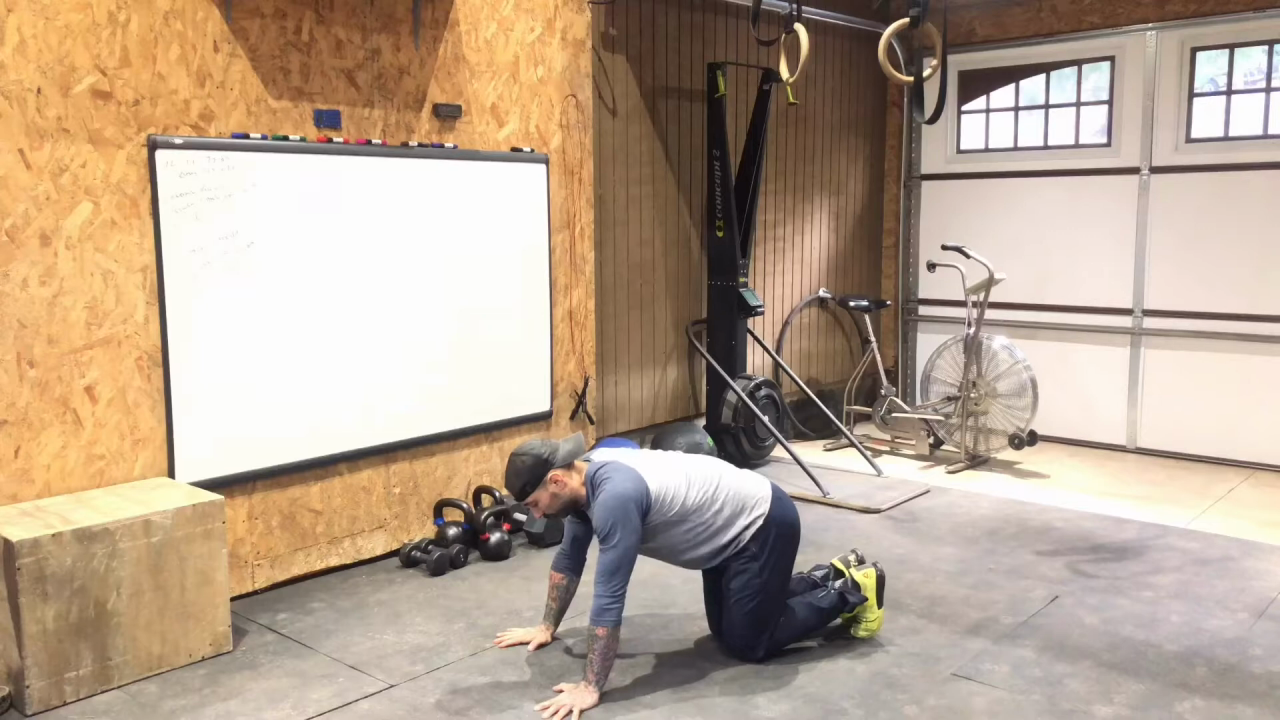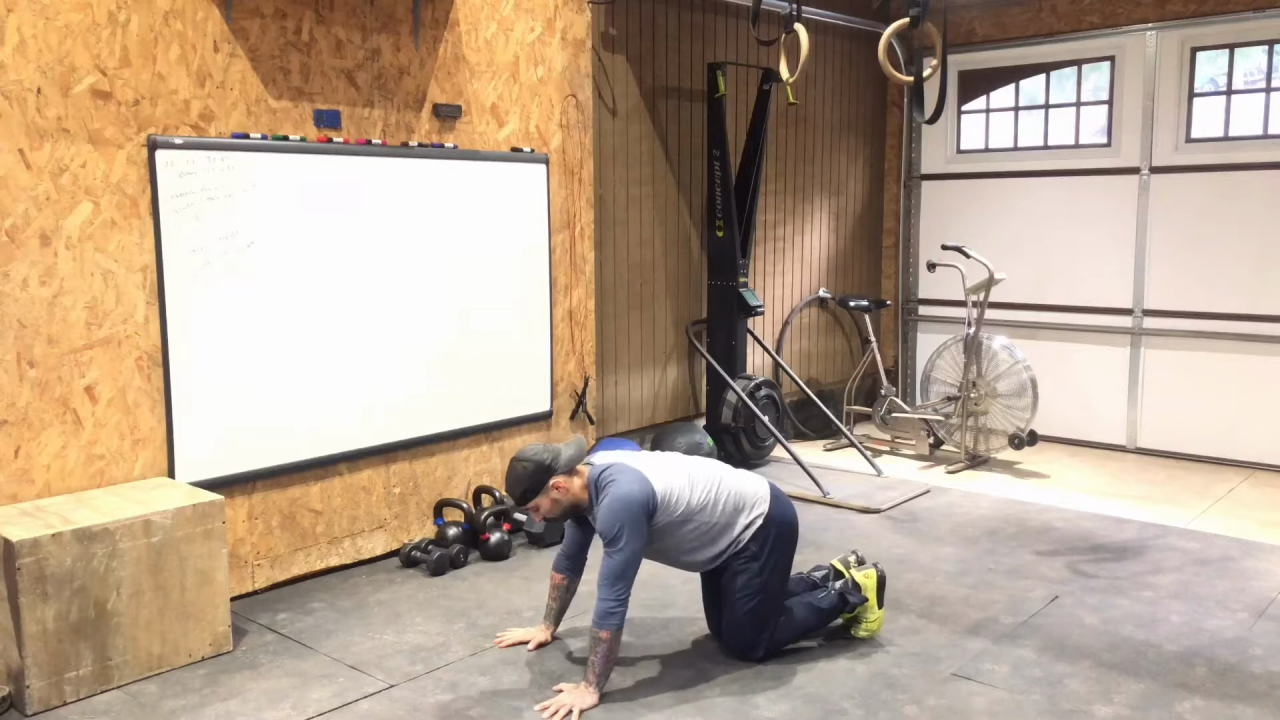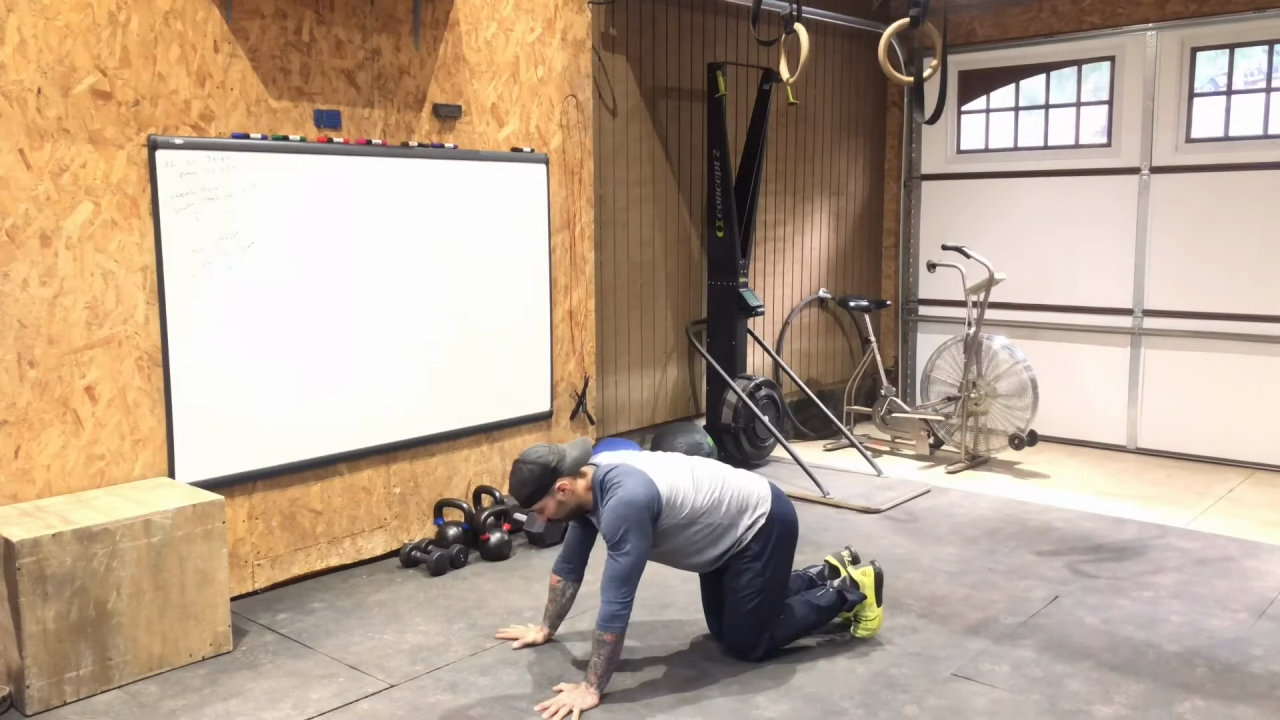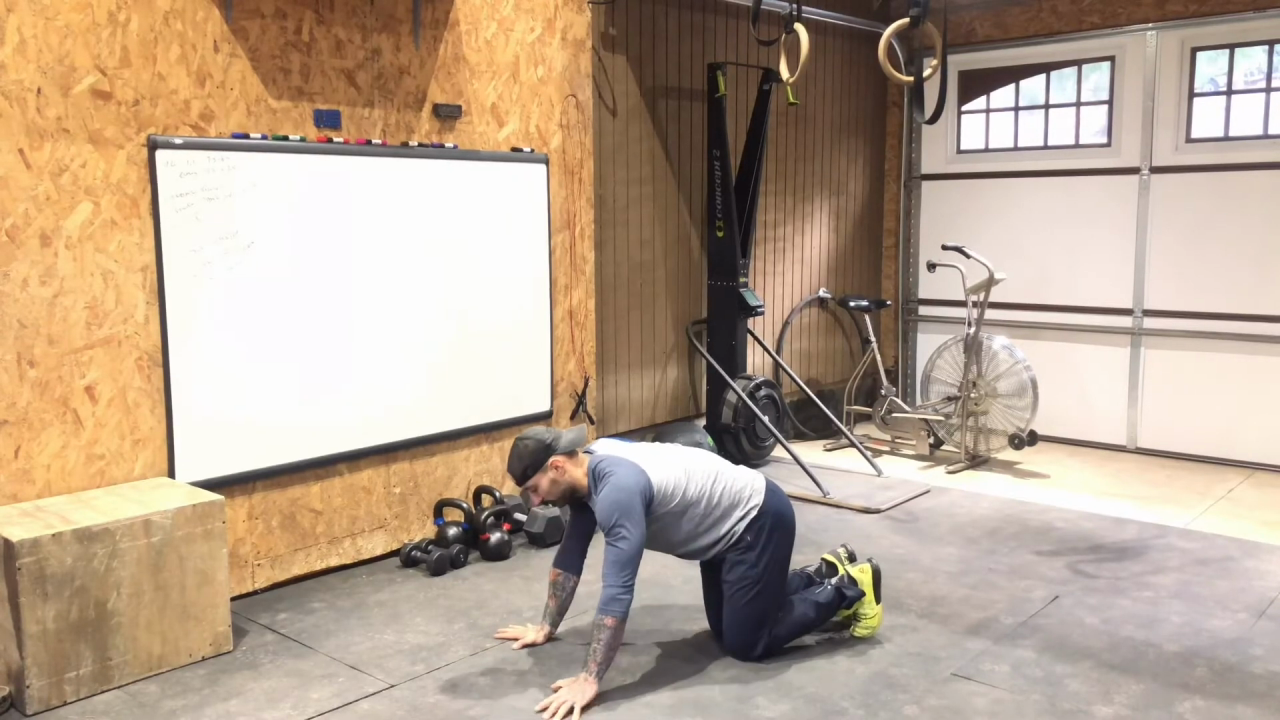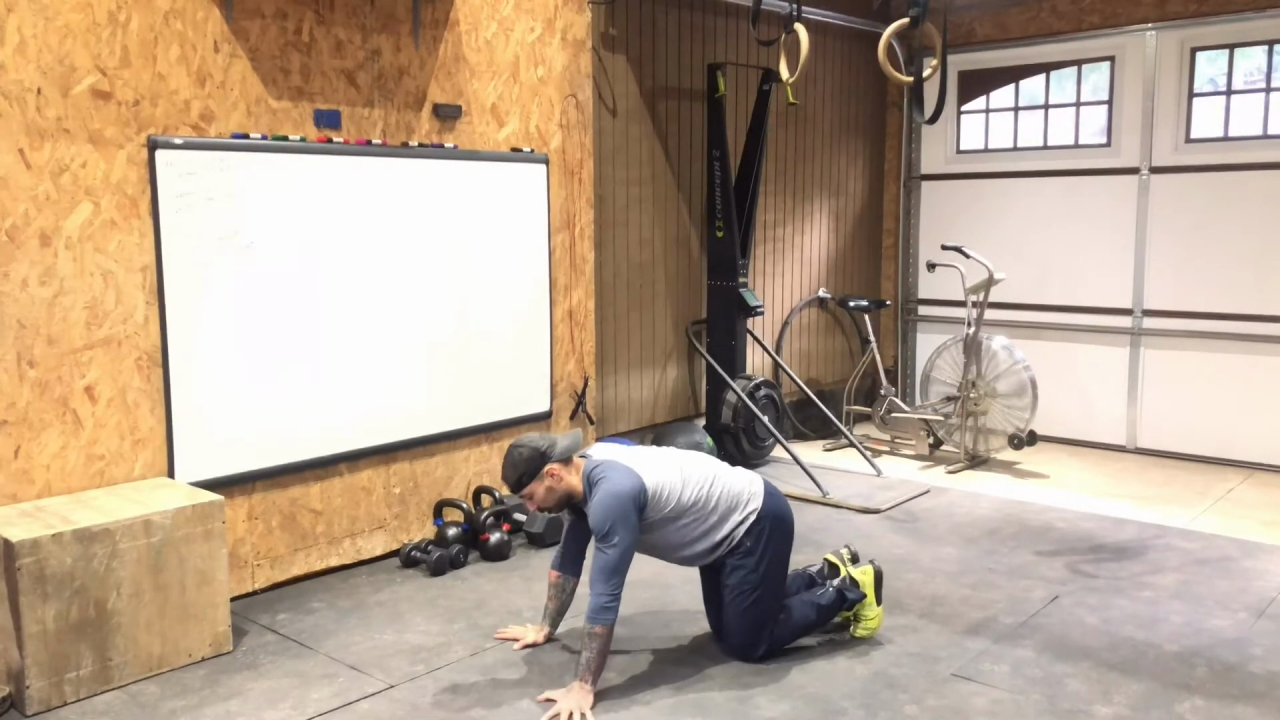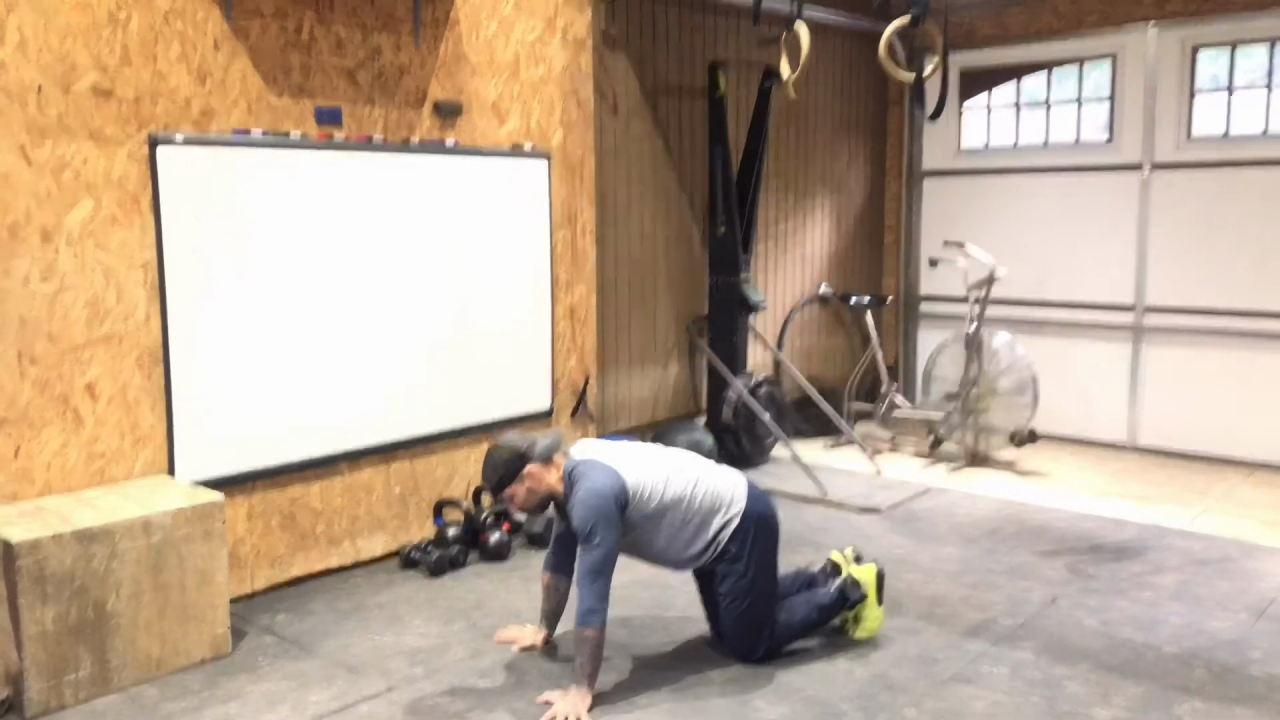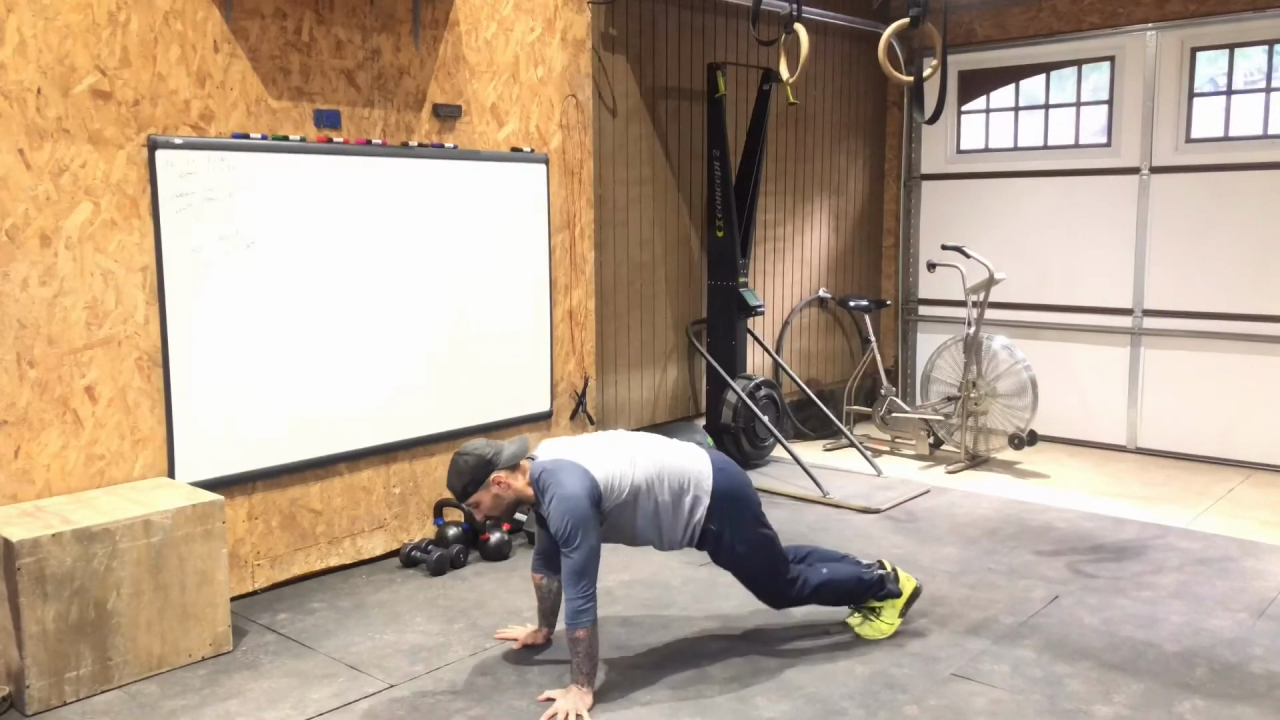
dt=0.7s
person 1, frame 1
left shoulder: (615, 496)
right shoulder: (586, 480)
left elbow: (609, 596)
right elbow: (568, 560)
left wrist: (591, 687)
right wrist: (547, 627)
left hip: (764, 523)
right hip: (735, 522)
left knee: (747, 643)
right knee: (724, 630)
left ankle: (852, 590)
right ankle: (831, 576)
person 1, frame 2
left shoulder: (619, 499)
right shoulder: (586, 481)
left elbow: (612, 599)
right elbow: (569, 562)
left wrist: (590, 688)
right wrist: (547, 627)
left hip: (762, 524)
right hip: (733, 523)
left knee: (746, 643)
right knee: (724, 629)
left ankle: (852, 591)
right ankle: (832, 576)
person 1, frame 3
left shoulder: (625, 500)
right shoulder: (588, 482)
left elbow: (617, 601)
right elbow: (569, 565)
left wrist: (591, 688)
right wrist: (545, 628)
left hip: (763, 524)
right hip: (729, 526)
left knee: (746, 643)
right knee: (723, 629)
left ankle: (851, 588)
right ankle: (829, 573)
person 1, frame 4
left shoulder: (617, 487)
right shoulder: (587, 470)
left elbow: (618, 588)
right elbow: (570, 557)
left wrist: (588, 680)
right wrist: (546, 627)
left hip: (758, 518)
right hip: (730, 519)
left knee: (746, 642)
right knee: (724, 629)
left ankle: (849, 587)
right ankle: (825, 573)
person 1, frame 5
left shoulder: (612, 493)
right shoulder: (584, 474)
left elbow: (605, 594)
right elbow: (569, 558)
left wrist: (583, 688)
right wrist: (545, 627)
left hip: (757, 520)
right hip: (729, 521)
left knee: (748, 644)
right knee: (726, 631)
left ankle: (851, 588)
right ankle: (827, 573)
person 1, frame 6
left shoulder: (592, 492)
right shoulder: (569, 472)
left elbow: (592, 597)
right elbow: (559, 559)
right wrist: (543, 629)
left hip: (741, 522)
right hip: (718, 519)
left knee: (749, 645)
right knee: (727, 632)
left ankle: (851, 589)
right ankle: (829, 574)
person 1, frame 7
left shoulder: (565, 494)
right shoulder: (540, 471)
left elbow: (580, 595)
right elbow: (546, 560)
right wrist: (542, 628)
left hip: (713, 495)
right hip: (699, 484)
left knee: (781, 585)
right knee: (777, 564)
left ankle: (890, 587)
right ankle: (873, 573)
